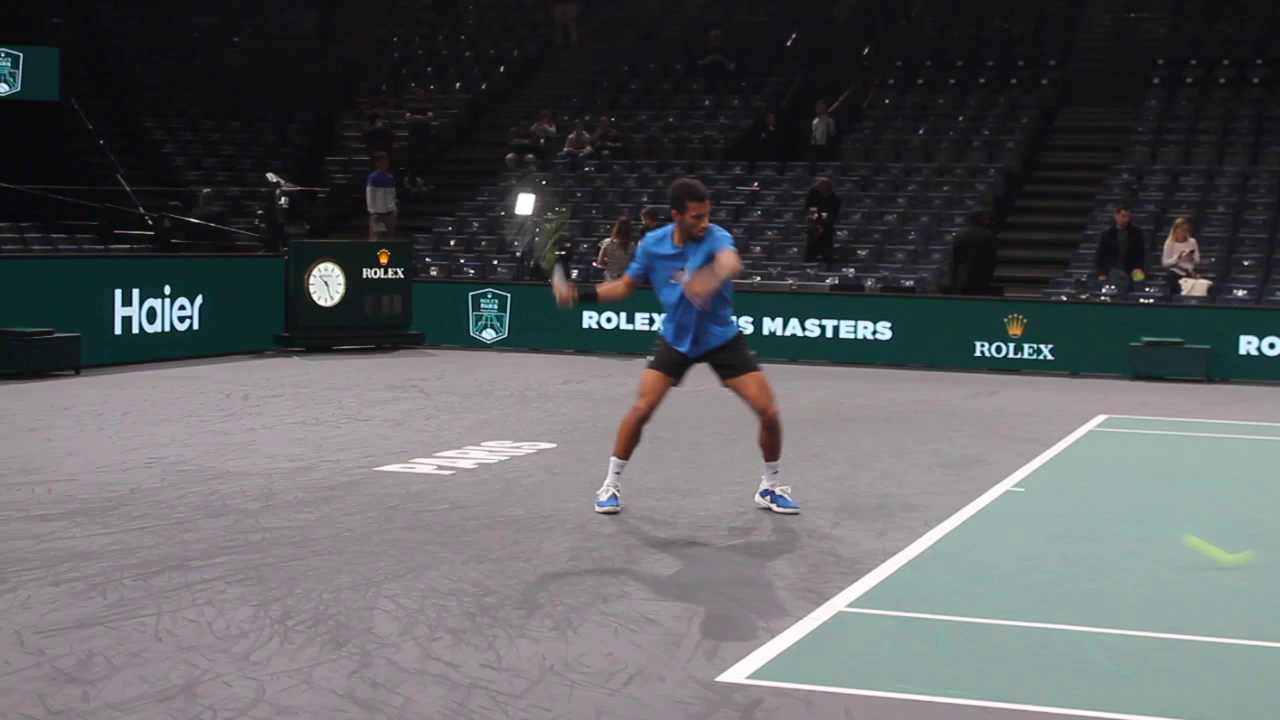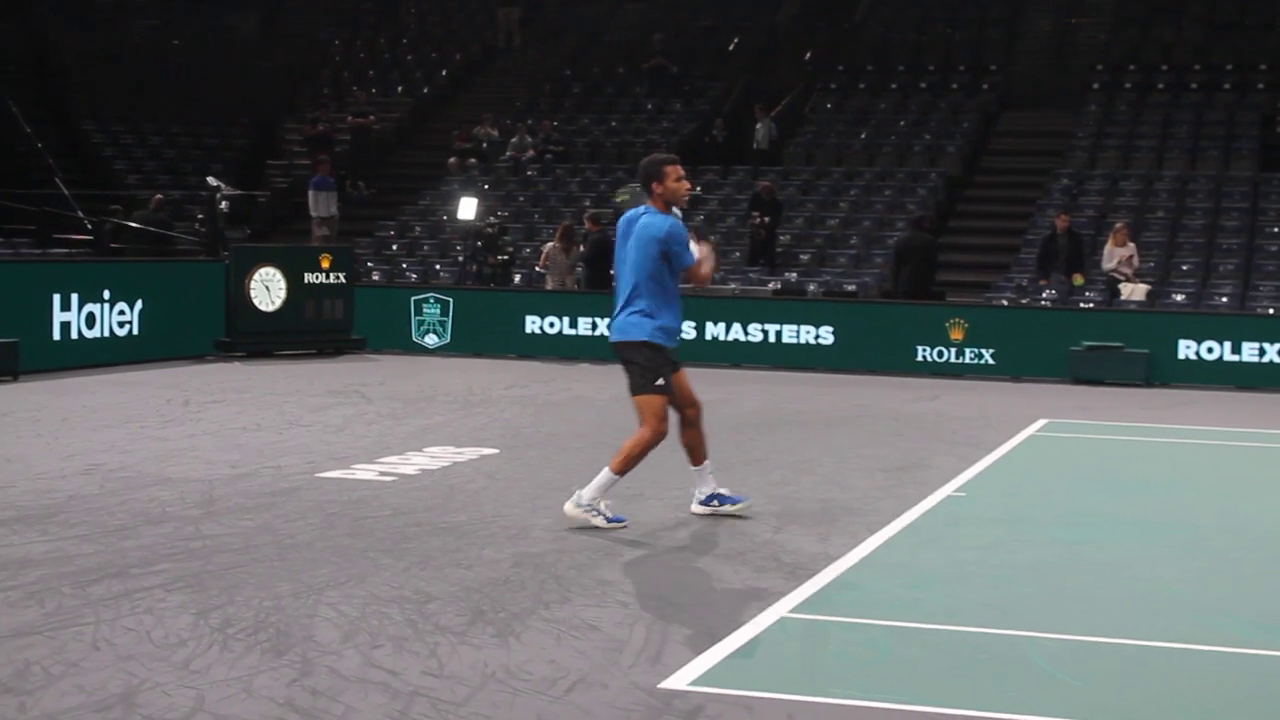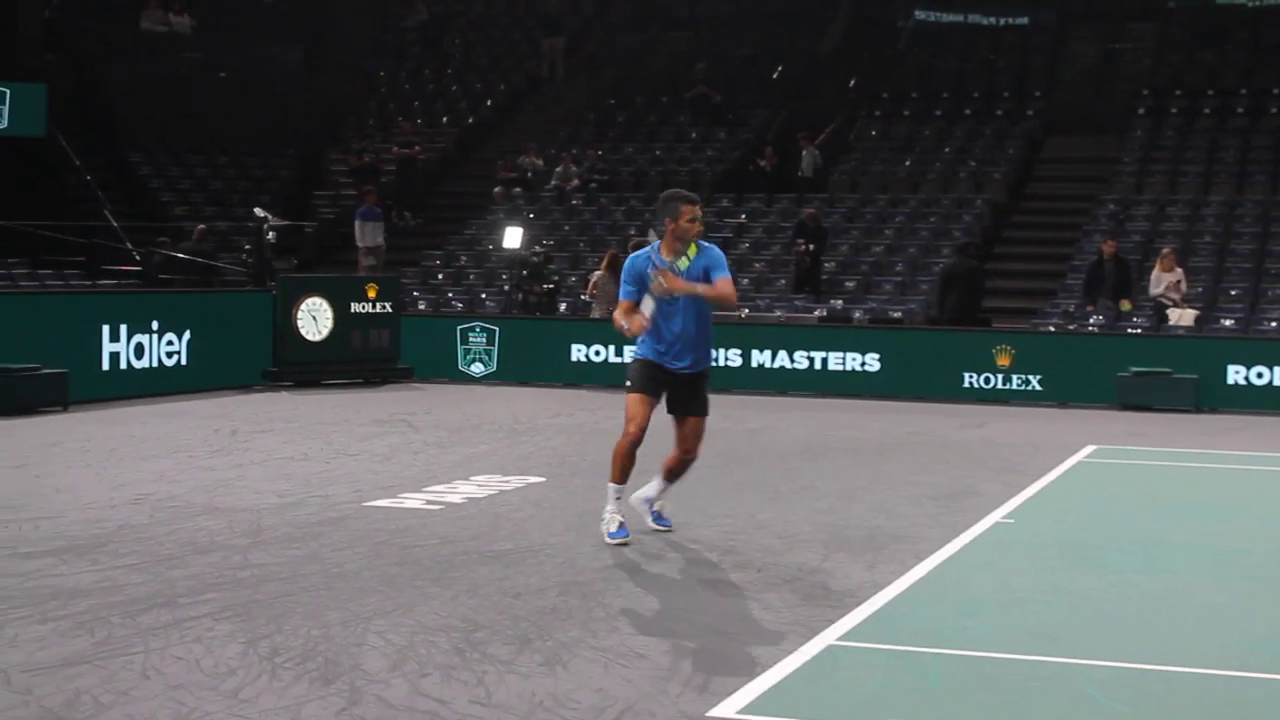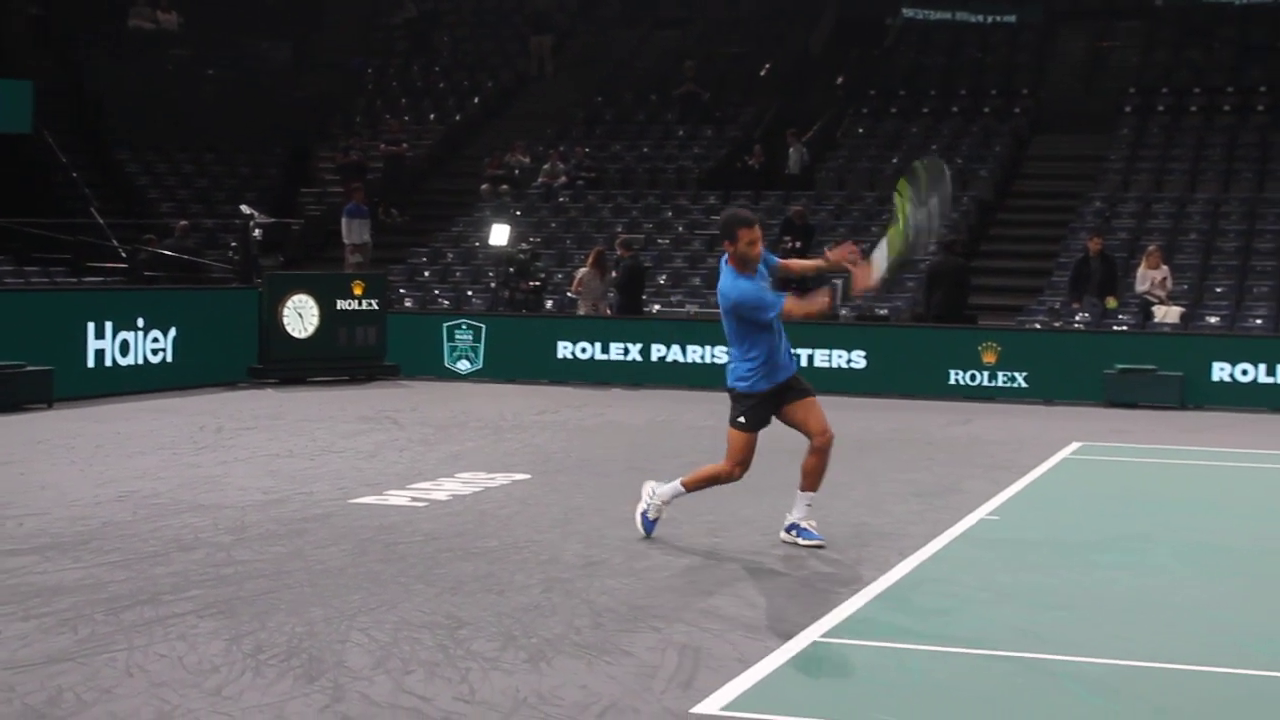
dt=0.7s
person 1, frame 1
left shoulder: (717, 239)
right shoulder: (652, 244)
left elbow: (729, 265)
right elbow: (626, 285)
left wrist: (707, 283)
right wrist: (581, 293)
left hip: (721, 338)
right hip: (675, 339)
left knee: (768, 412)
right knee: (641, 409)
left ankle: (771, 486)
right ankle: (610, 485)
person 1, frame 2
left shoulder: (630, 219)
right shoulder: (668, 227)
right elbow: (699, 277)
left wrist: (690, 249)
right wrist: (706, 256)
left hip: (645, 335)
right hip: (642, 337)
left knee: (691, 410)
right knee: (654, 429)
left ankle: (707, 493)
right ankle: (588, 500)
person 1, frame 3
left shoulder: (708, 254)
right shoulder: (638, 260)
left elbow: (729, 297)
right elbow: (623, 311)
left wrist: (687, 286)
right wrist: (627, 323)
left hip: (693, 365)
right hip: (650, 358)
left knee: (687, 452)
right knee: (632, 433)
left ankle: (650, 496)
right ankle: (613, 513)
person 1, frame 4
left shoulder: (754, 257)
right shoulder: (738, 293)
left elbow: (786, 267)
right elbow: (800, 310)
left wrist: (828, 260)
right wrist: (846, 289)
left hip: (784, 372)
right hip: (751, 383)
left knee: (822, 437)
right knee: (734, 469)
left ankle: (797, 521)
right ankle: (659, 496)
